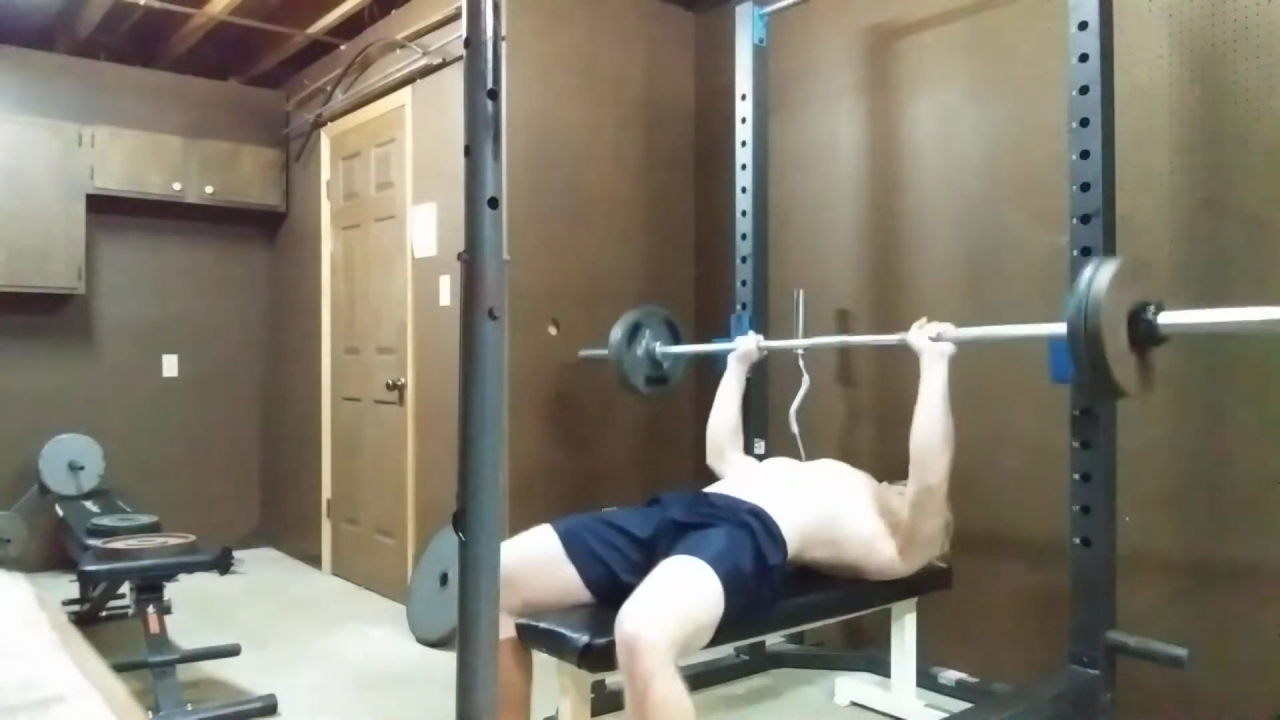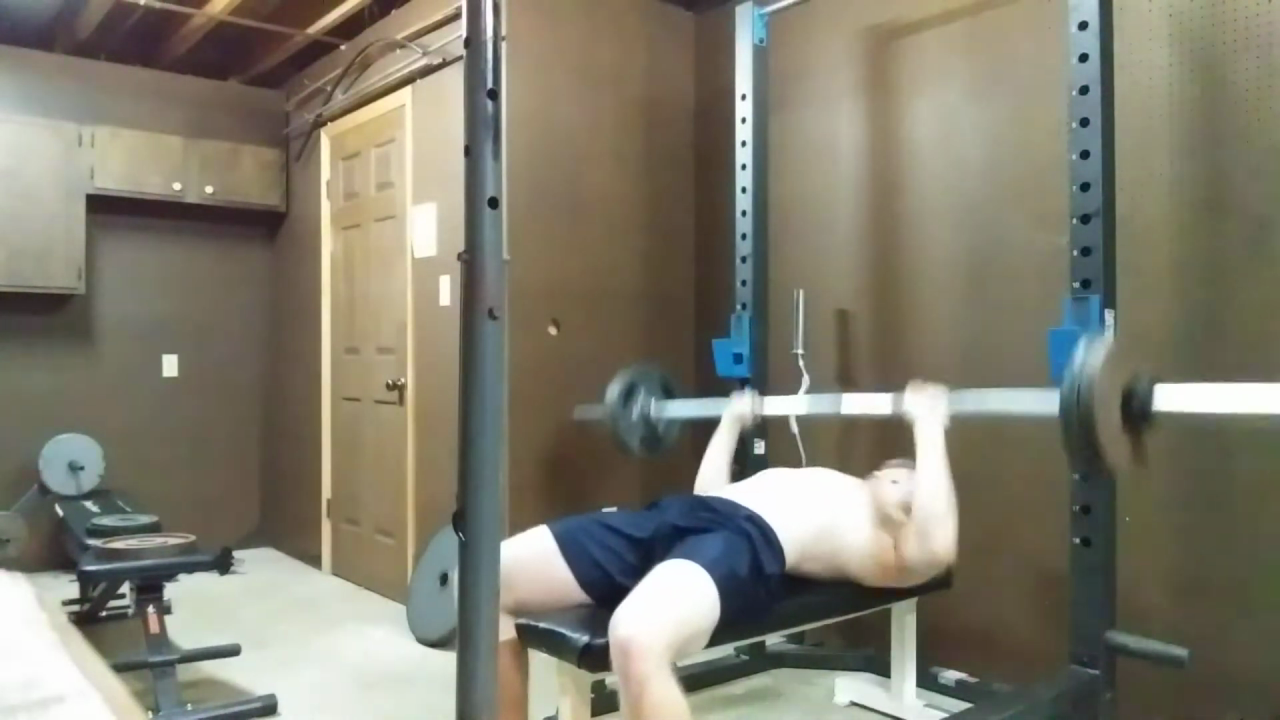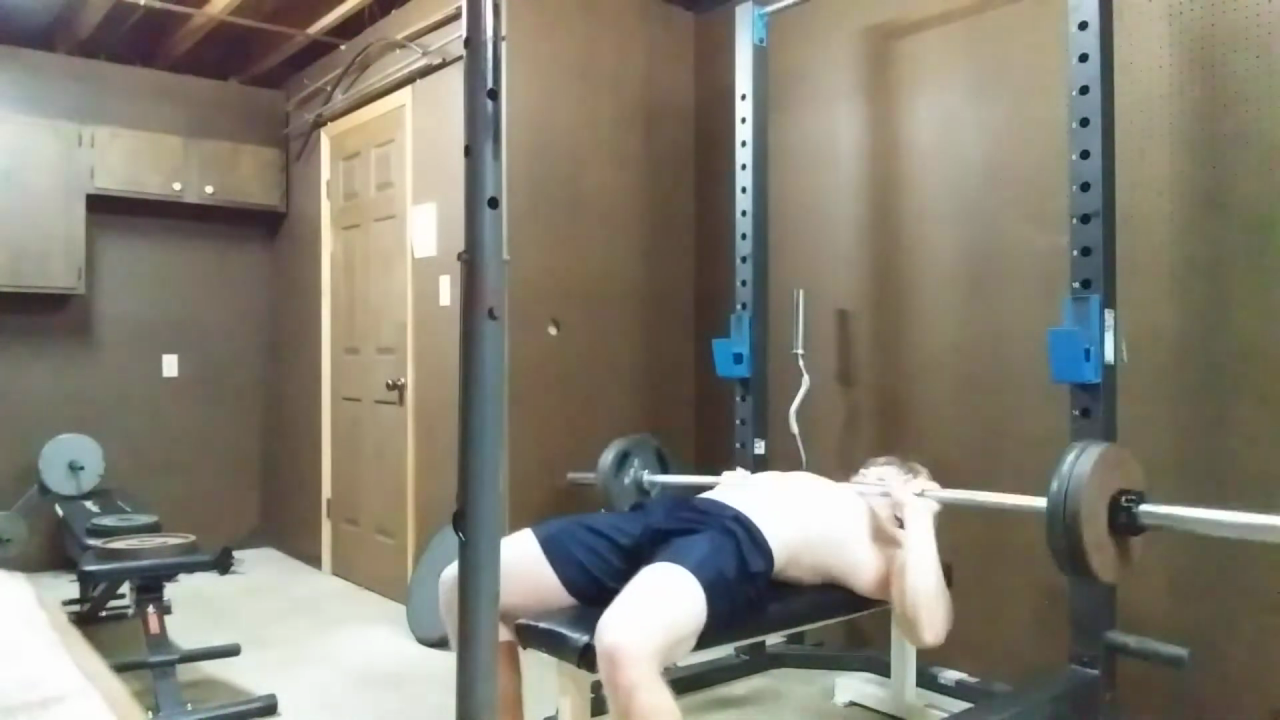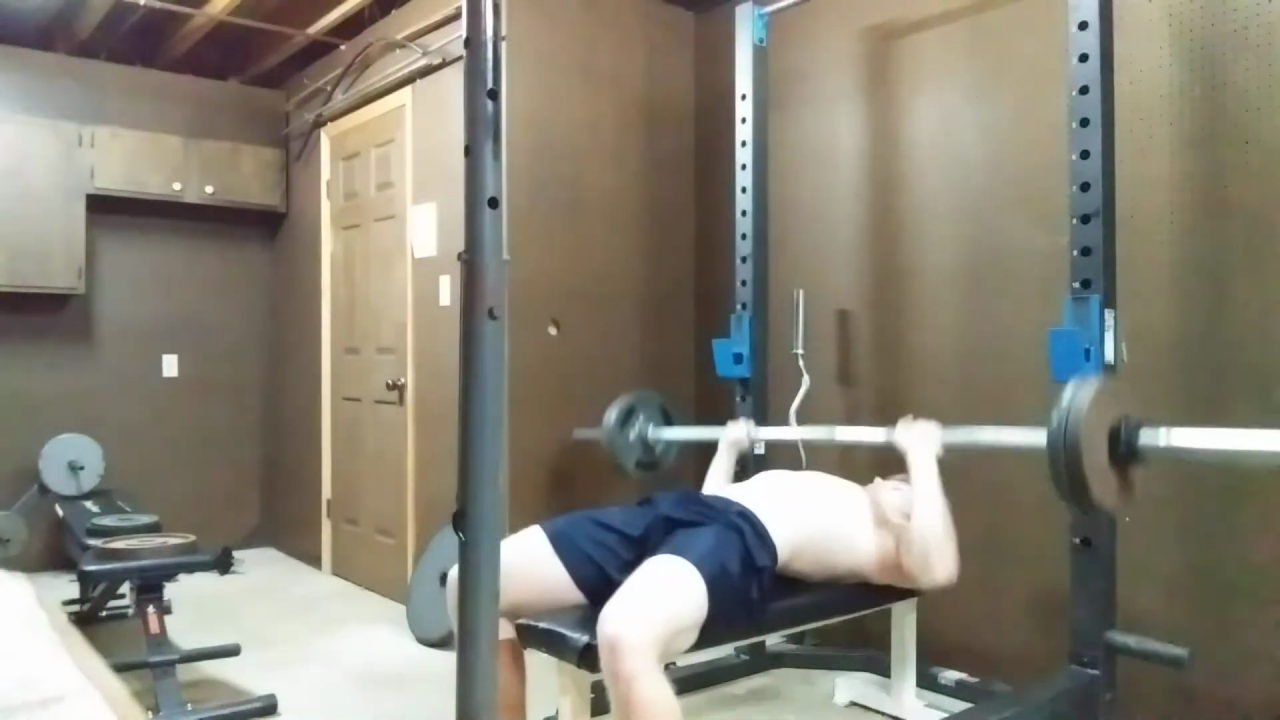
dt=0.2s
person 1, frame 1
left shoulder: (898, 547)
right shoulder: (835, 501)
left elbow: (931, 477)
right elbow: (723, 455)
left wrist: (934, 362)
right wrist: (738, 364)
left knee: (642, 637)
person 1, frame 2
left shoulder: (898, 555)
right shoulder: (827, 507)
left elbow: (937, 546)
left wrist: (929, 428)
right wrist: (731, 422)
left knee: (636, 639)
person 1, frame 3
left shoulder: (891, 555)
left elbow: (928, 628)
left wrist: (921, 519)
right wrist: (722, 488)
left knee: (624, 646)
right knee: (463, 585)
person 1, frame 4
left shoulder: (893, 547)
right shoulder: (837, 511)
left elbow: (937, 570)
left wrist: (923, 458)
right wrist: (728, 447)
left knee: (625, 638)
